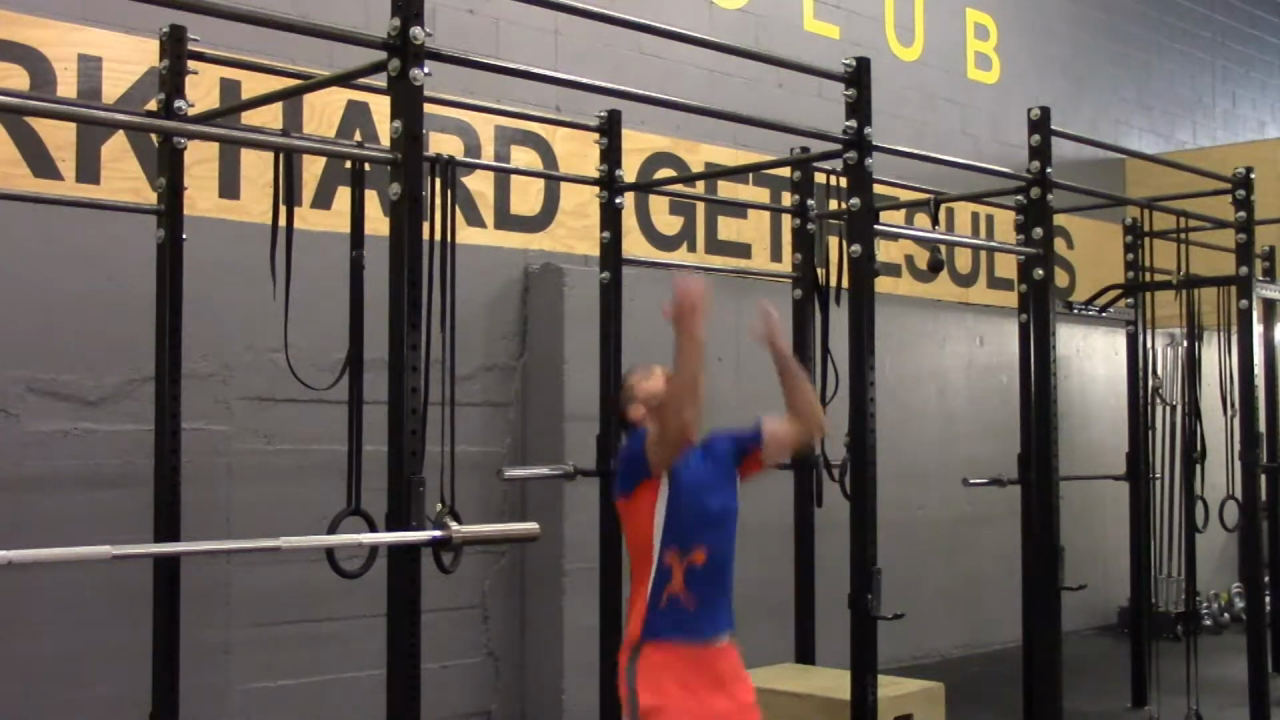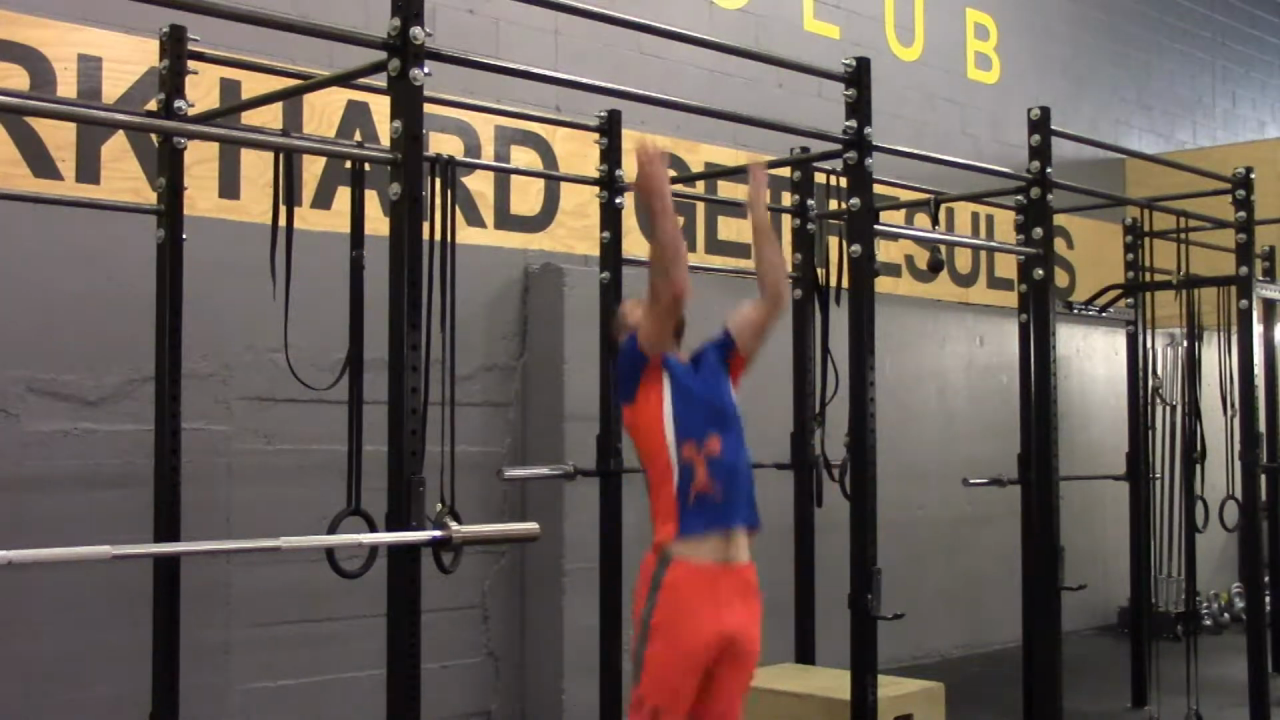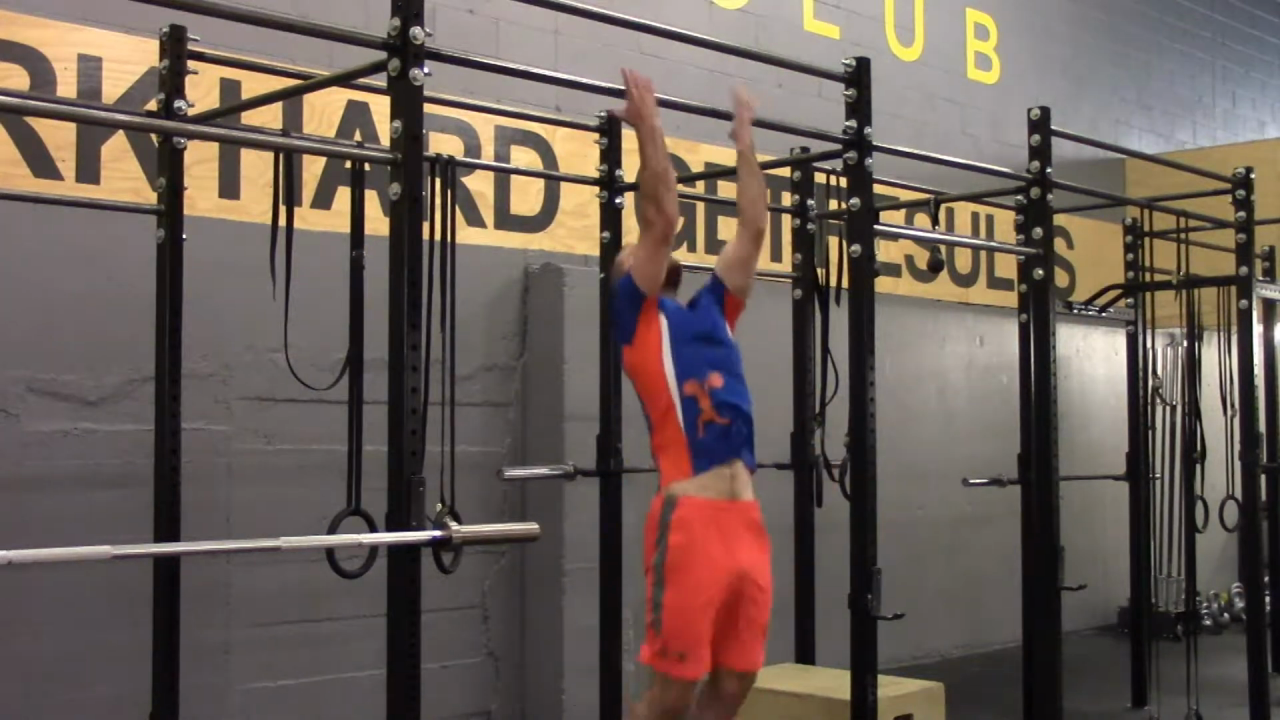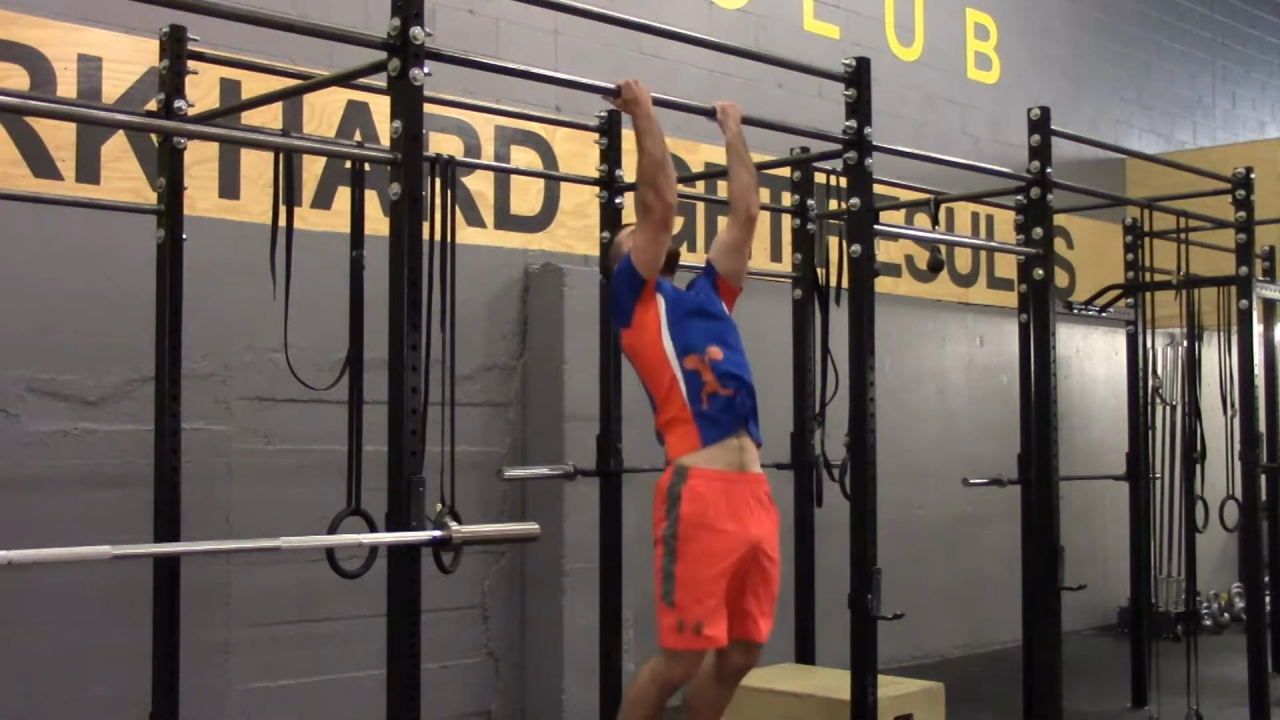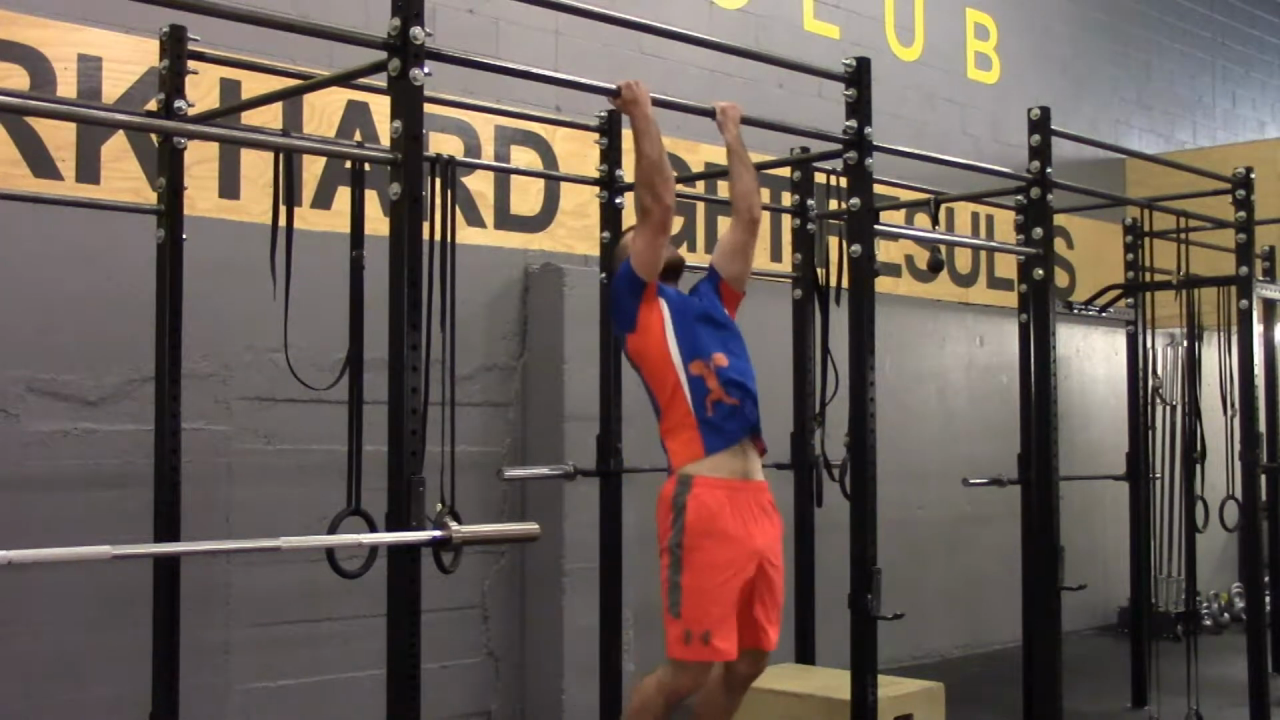
dt=0.1s
person 1, frame 1
left shoulder: (723, 452)
right shoulder: (636, 459)
left elbow: (805, 429)
right elbow: (676, 437)
left wrist: (781, 349)
right wrist: (687, 338)
left hip: (718, 654)
right hip: (658, 656)
person 1, frame 2
left shoulder: (714, 367)
right shoulder: (640, 376)
left elbow: (772, 297)
right elbow: (670, 288)
left wrist: (757, 207)
right wrist: (656, 198)
left hip: (737, 583)
right hip: (680, 582)
person 1, frame 3
left shoulder: (711, 314)
right shoulder: (639, 320)
left elbow: (753, 230)
right elbow: (662, 218)
left wrist: (745, 137)
right wrist: (647, 126)
left hip: (747, 521)
right hip: (689, 523)
person 1, frame 4
left shoulder: (708, 295)
right shoulder: (636, 300)
left elbow: (745, 216)
right elbow: (660, 204)
left wrist: (733, 135)
right wrist: (643, 116)
left hip: (752, 495)
right hip: (698, 499)
left knee: (740, 653)
right knee: (683, 657)
person 1, frame 5
left shoulder: (711, 298)
right shoulder: (640, 303)
left elbow: (747, 220)
right elbow: (659, 207)
left wrist: (733, 137)
right wrist: (642, 118)
left hip: (756, 500)
right hip: (703, 501)
left knee: (746, 661)
right knee: (691, 665)
